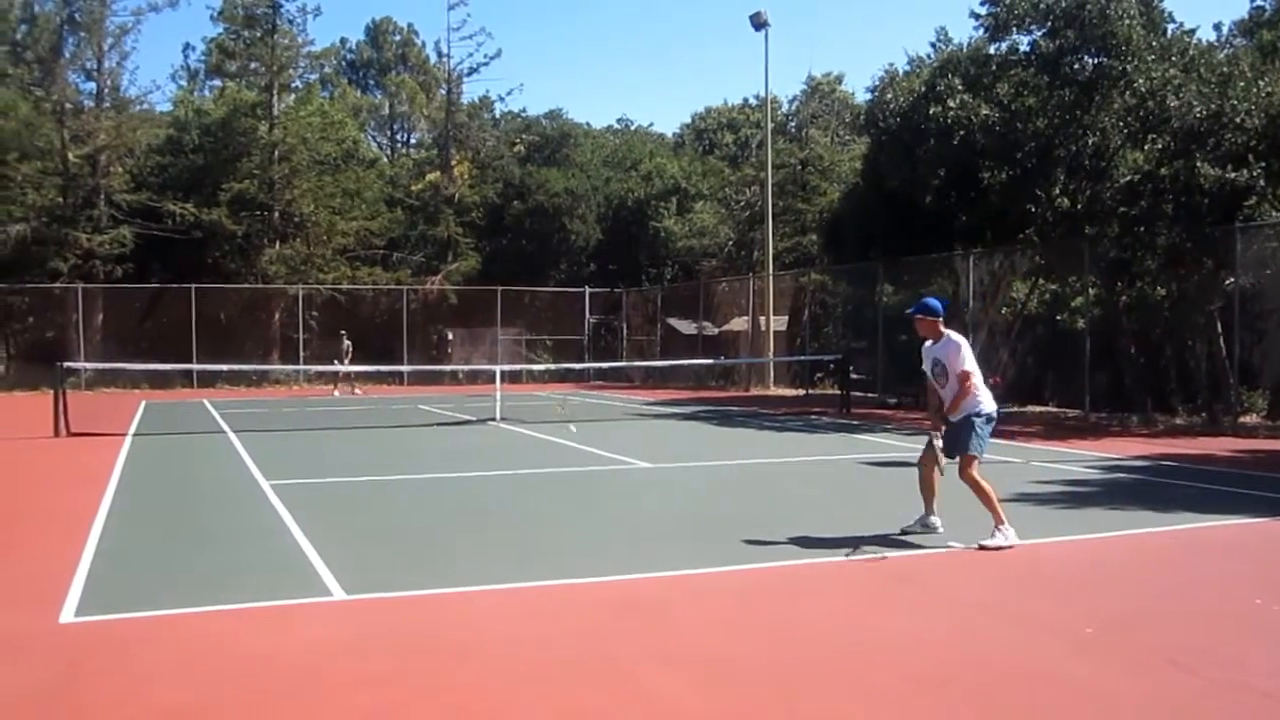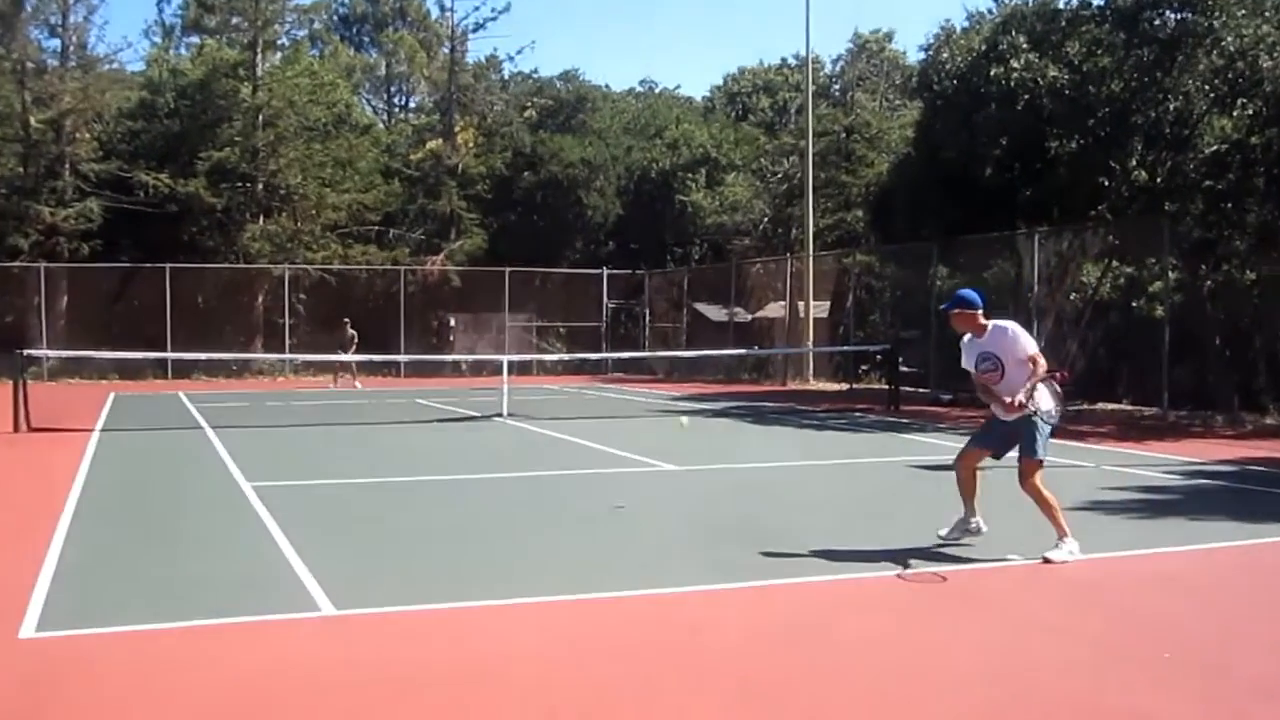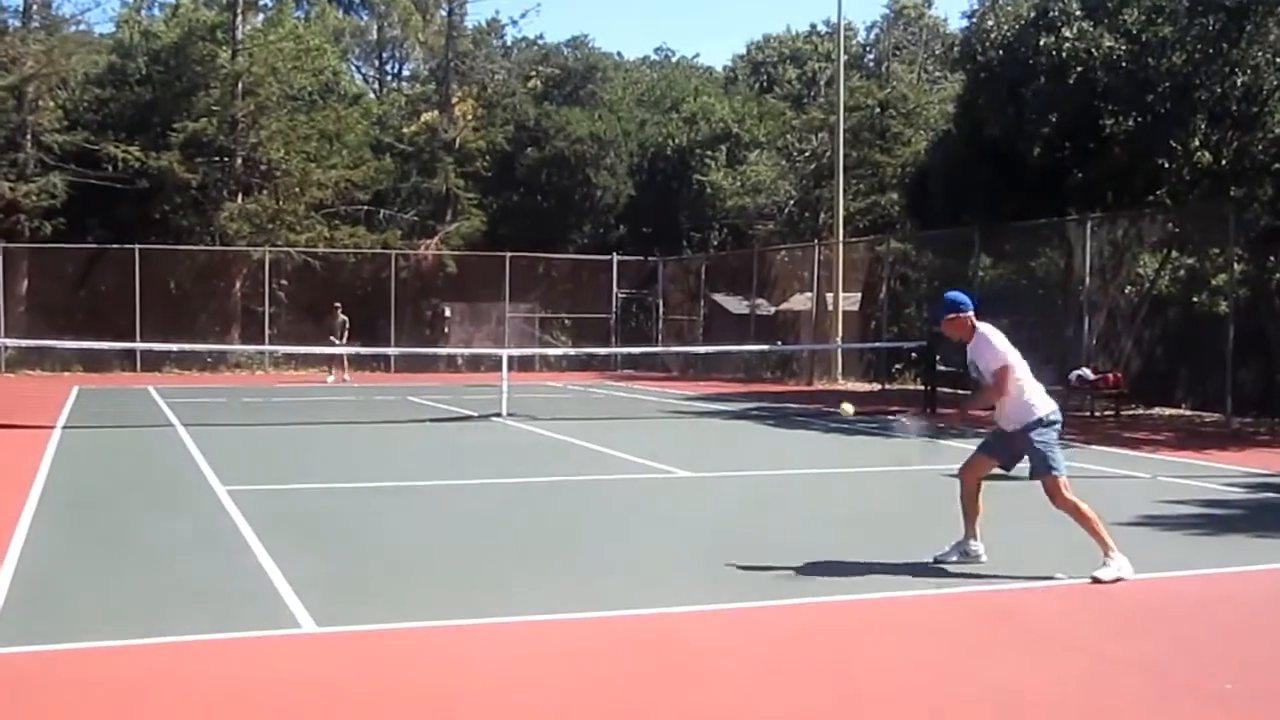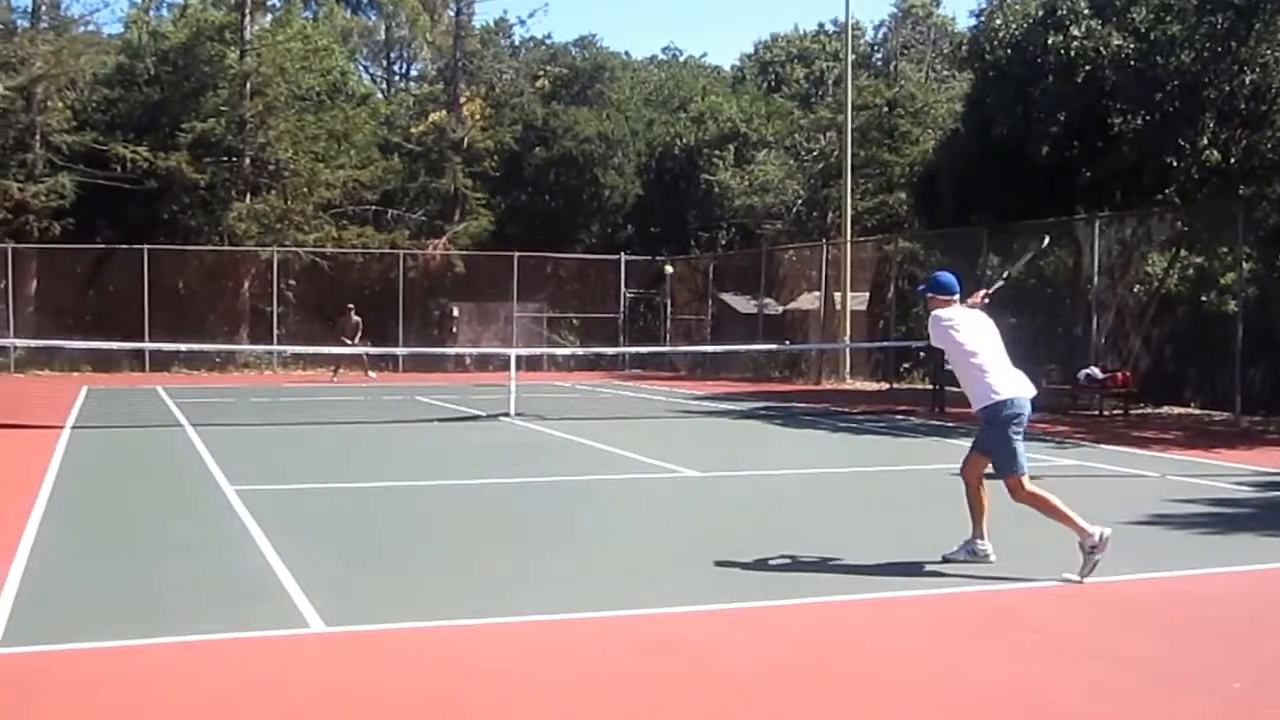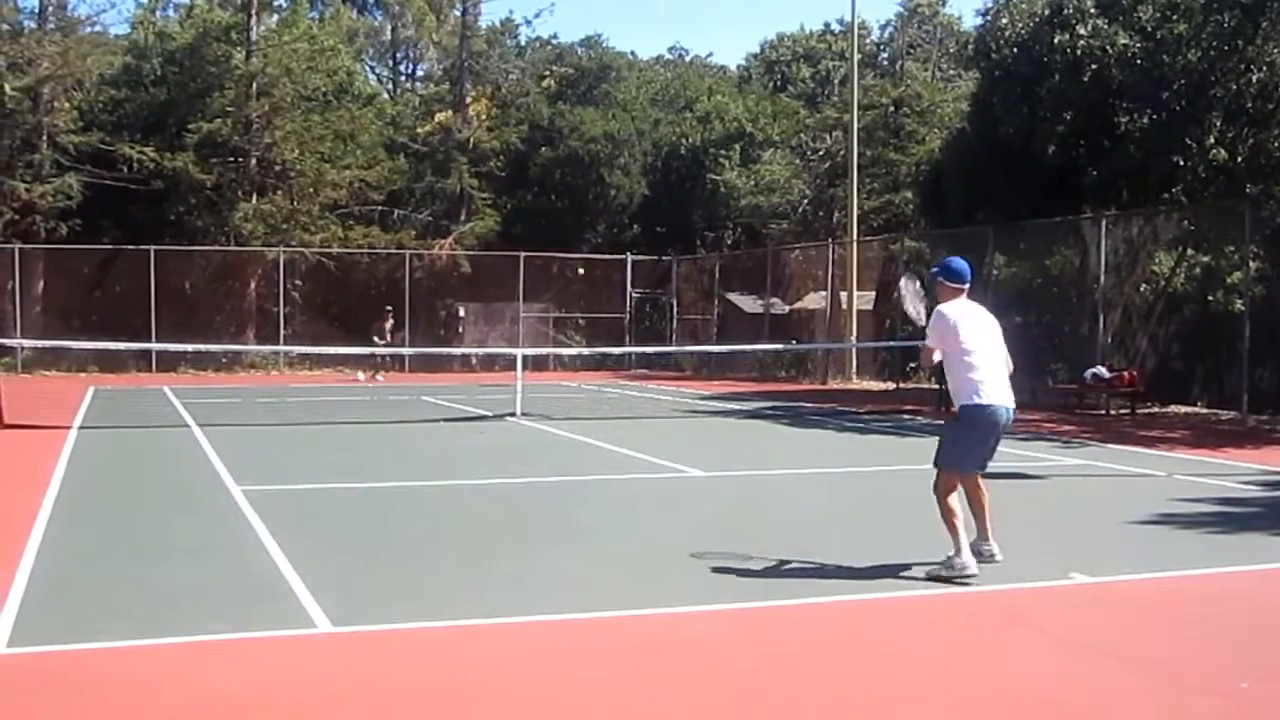
dt=0.3s
person 1, frame 1
left shoulder: (956, 343)
right shoulder: (928, 348)
left elbow: (967, 385)
right elbow: (932, 386)
left wrist: (942, 414)
right wrist: (935, 414)
left hip: (978, 413)
right hip: (955, 416)
left knee: (967, 471)
right knee: (925, 462)
left ankle: (1004, 529)
right ankle: (930, 518)
person 1, frame 2
left shoulder: (1008, 331)
right shoulder: (967, 345)
left elbow: (1038, 363)
right elbow: (980, 386)
left wrist: (1024, 394)
right wrist: (1004, 401)
left hip: (1032, 413)
right hip: (1002, 416)
left knee: (1029, 482)
right knee: (963, 463)
left ankle: (1067, 541)
right ankle: (970, 520)
person 1, frame 3
left shoulder: (987, 336)
right shoulder: (974, 346)
left elbow: (1001, 387)
left wrist: (966, 407)
right wrist: (974, 403)
left hip: (1038, 420)
right hip: (1010, 424)
left knee: (1059, 495)
right knee: (968, 473)
left ankle: (1114, 557)
right ankle: (970, 544)
person 1, frame 4
left shoulder: (939, 319)
right shoulder: (980, 317)
left hip: (1000, 406)
right hip: (1018, 399)
left knee: (1018, 487)
right knee: (970, 472)
left ankle: (1089, 534)
right ankle: (978, 543)
person 1, frame 5
left shoulder: (945, 312)
right shoulder: (985, 315)
left elbow: (927, 357)
right elbow: (1007, 366)
left wrist: (937, 354)
left hip: (977, 407)
right hip: (1003, 405)
left knee: (945, 486)
right knee: (968, 475)
left ankle: (962, 557)
right ankle: (984, 544)
